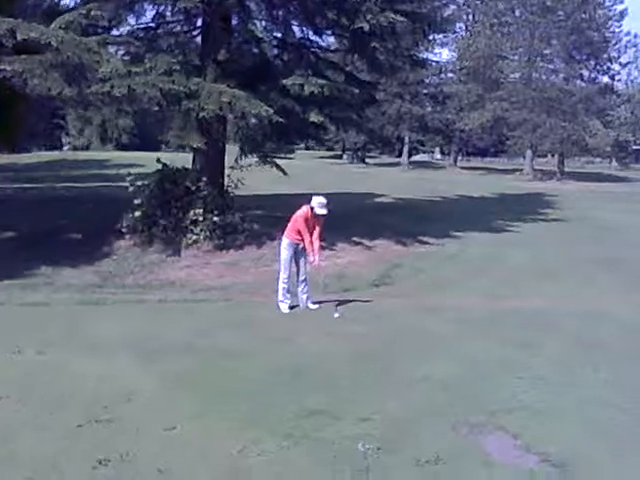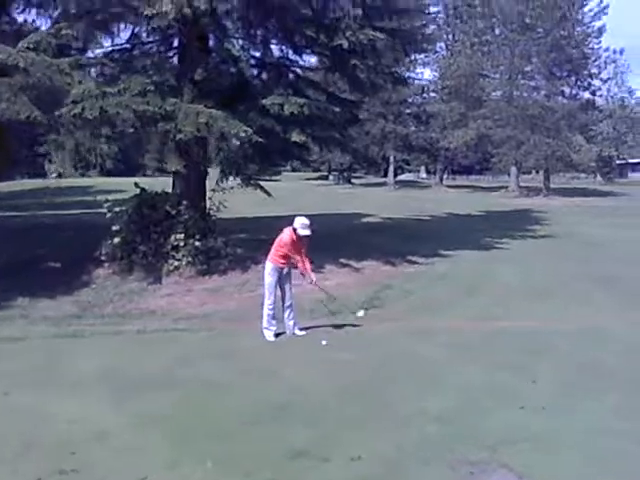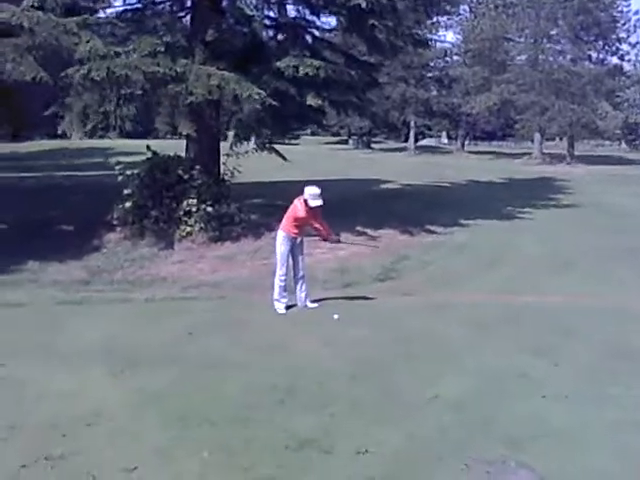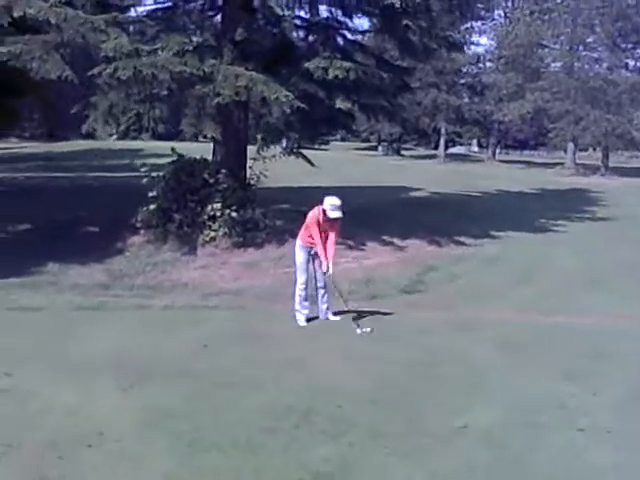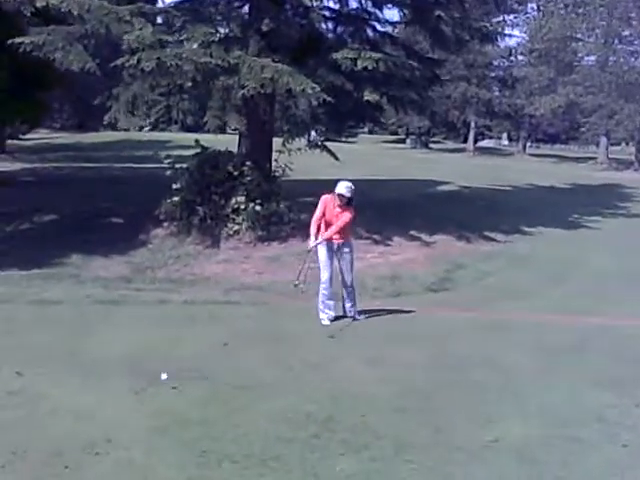
dt=0.3s
person 1, frame 1
left shoulder: (320, 217)
right shoulder: (302, 214)
left elbow: (316, 236)
right elbow: (306, 236)
left wrist: (317, 254)
right wrist: (310, 255)
left hip: (301, 244)
right hip: (289, 242)
left knee: (302, 273)
right knee: (285, 273)
left ankle: (305, 301)
right ankle: (284, 302)
person 1, frame 2
left shoulder: (302, 238)
right shoulder: (286, 238)
left elbow: (303, 257)
right elbow: (297, 259)
left wrist: (311, 273)
right wrist: (307, 275)
left hip: (285, 268)
right hip: (273, 267)
left knee: (288, 299)
right knee: (270, 300)
left ankle: (291, 327)
right ankle: (268, 330)
person 1, frame 3
left shoulder: (313, 205)
right shoulder: (300, 212)
left elbow: (320, 222)
right elbow: (316, 225)
left wrist: (331, 235)
right wrist: (330, 236)
left hip: (298, 238)
right hip: (285, 236)
left knee: (300, 270)
right knee: (282, 271)
left ankle: (303, 299)
right ankle: (279, 302)
person 1, frame 4
left shoulder: (336, 220)
right shoulder: (313, 215)
left elbow: (331, 241)
right elbow: (318, 240)
left wrist: (330, 264)
right wrist: (323, 260)
left hip: (319, 248)
right hip: (303, 246)
left knee: (321, 281)
right knee: (302, 280)
left ankle: (325, 312)
right ankle: (301, 314)
person 1, frame 5
left shoulder: (349, 212)
right shoulder: (325, 199)
left elbow: (335, 229)
right elbow: (317, 218)
left wrist: (318, 242)
right wrist: (312, 237)
left hip: (344, 243)
right hip: (325, 242)
left knee: (347, 278)
right knee: (326, 278)
left ankle: (350, 310)
right ankle: (325, 313)
